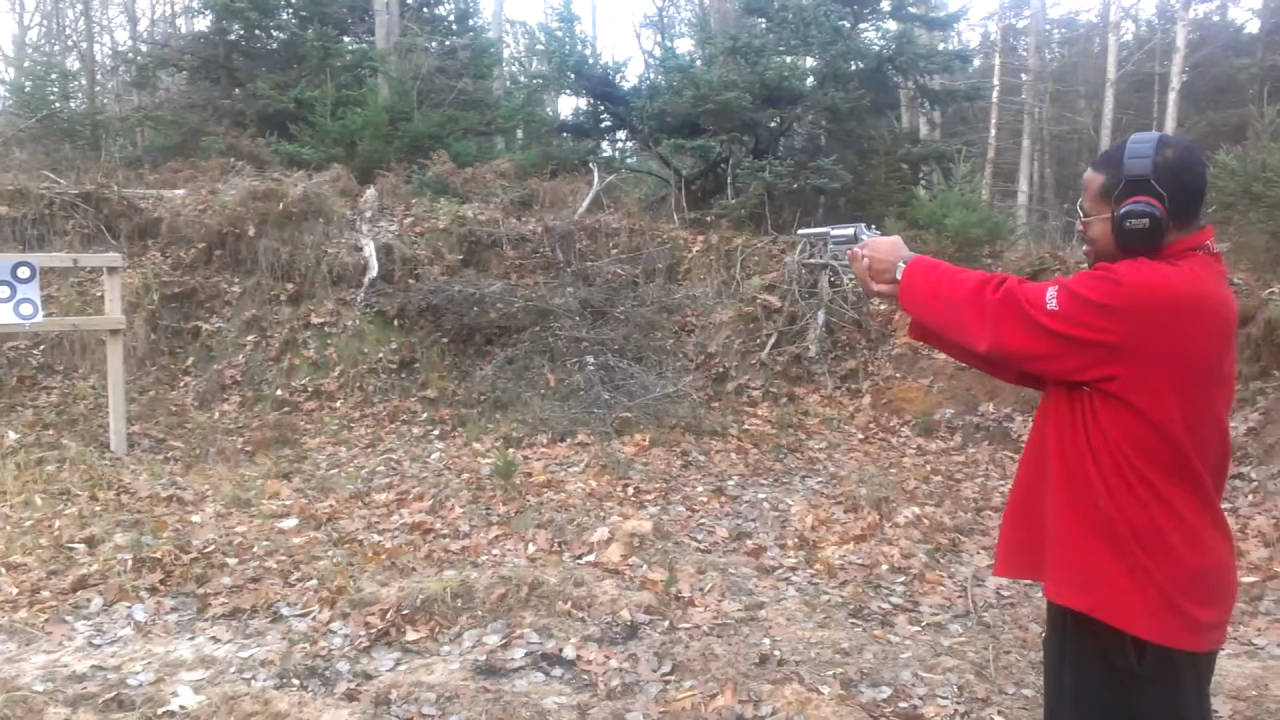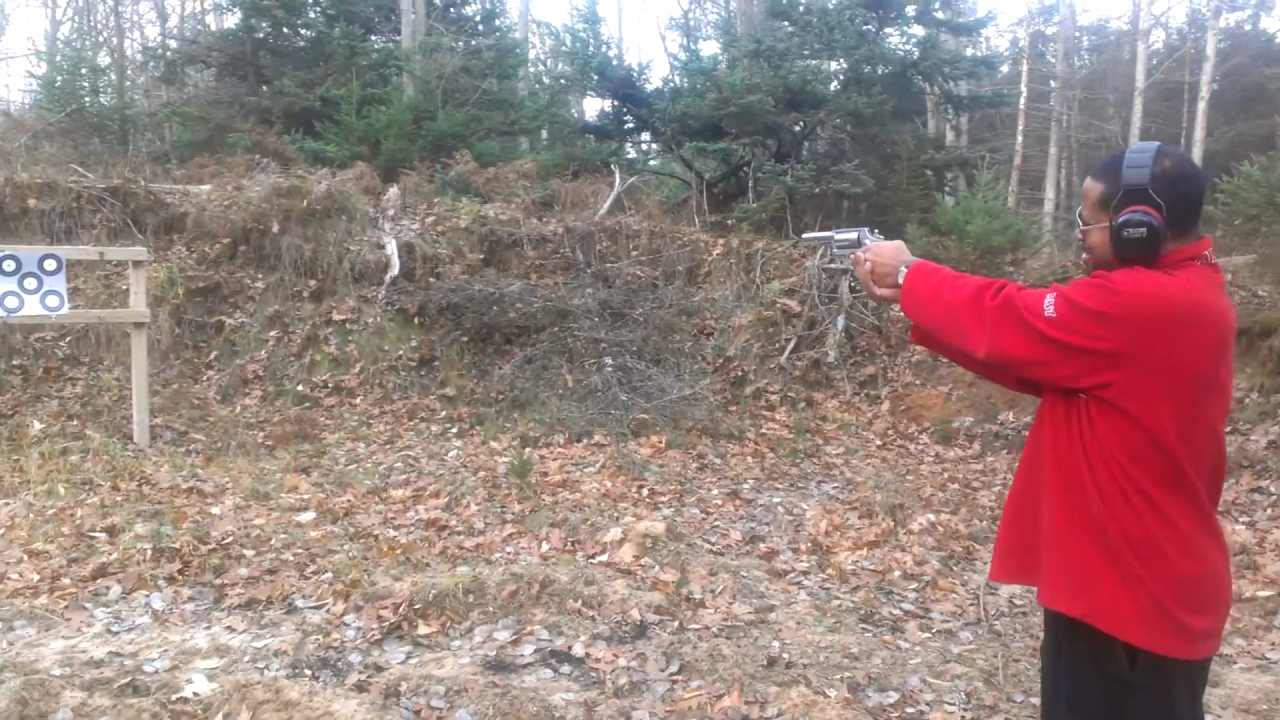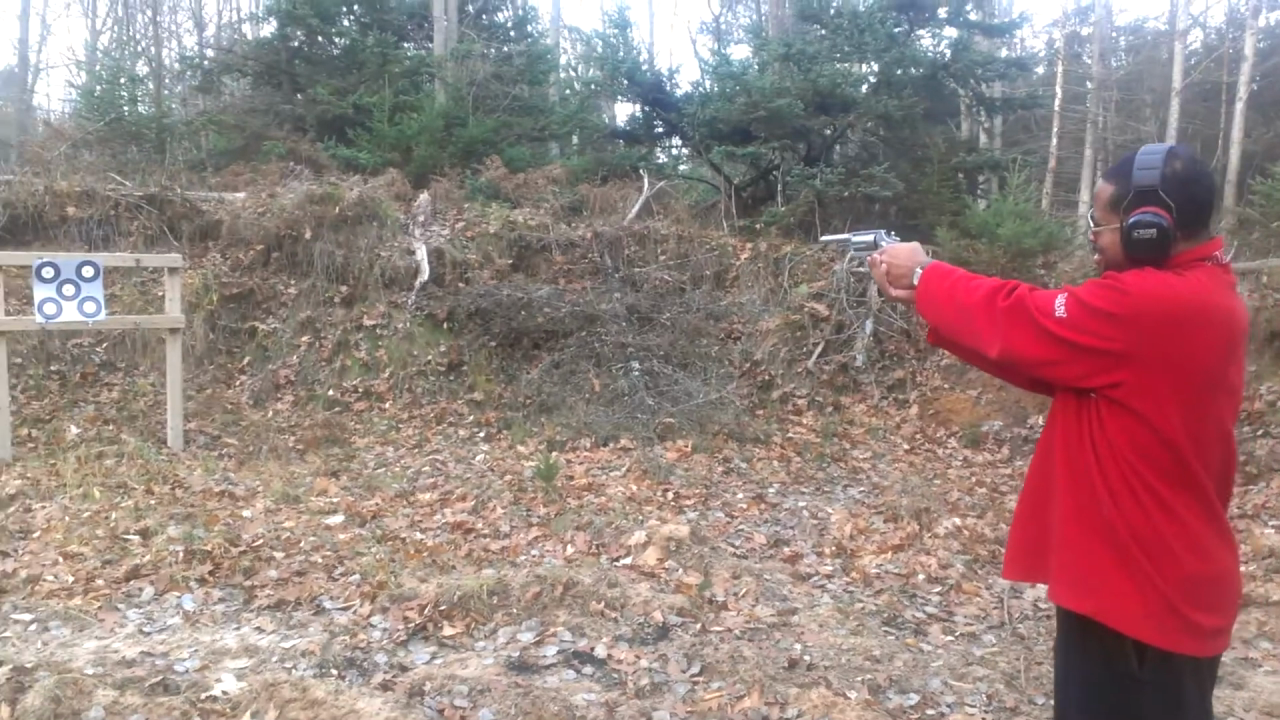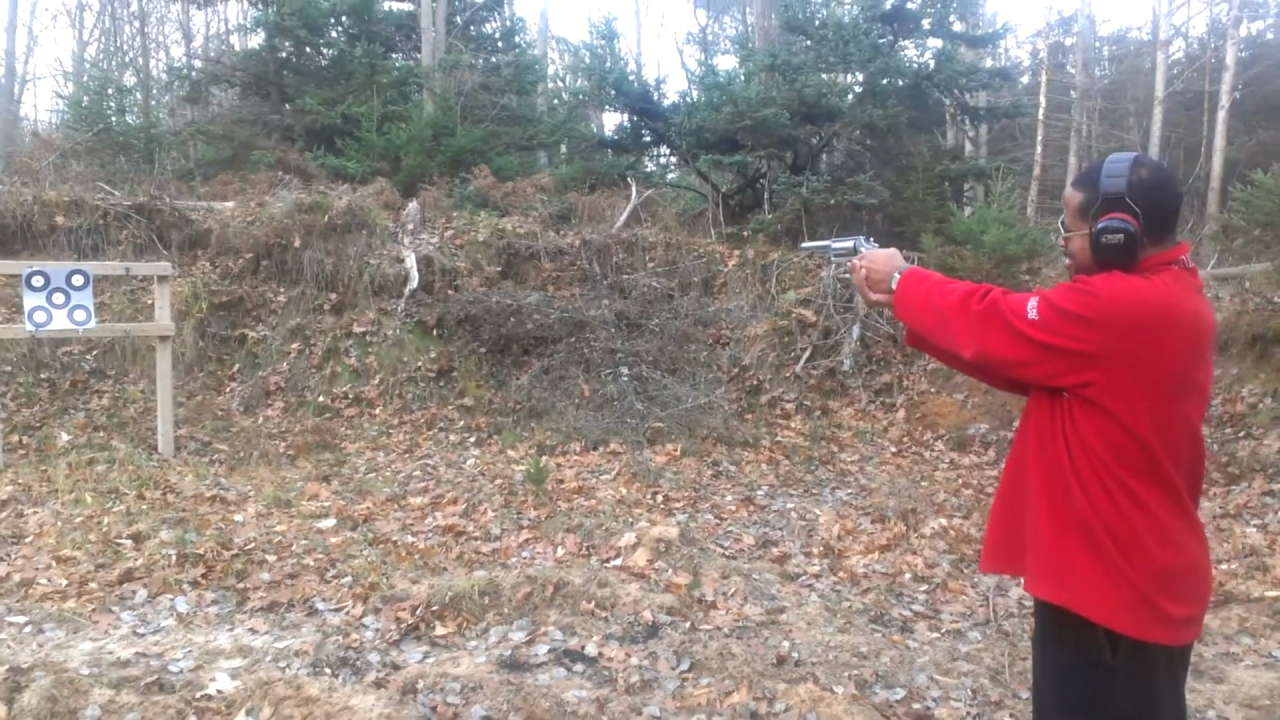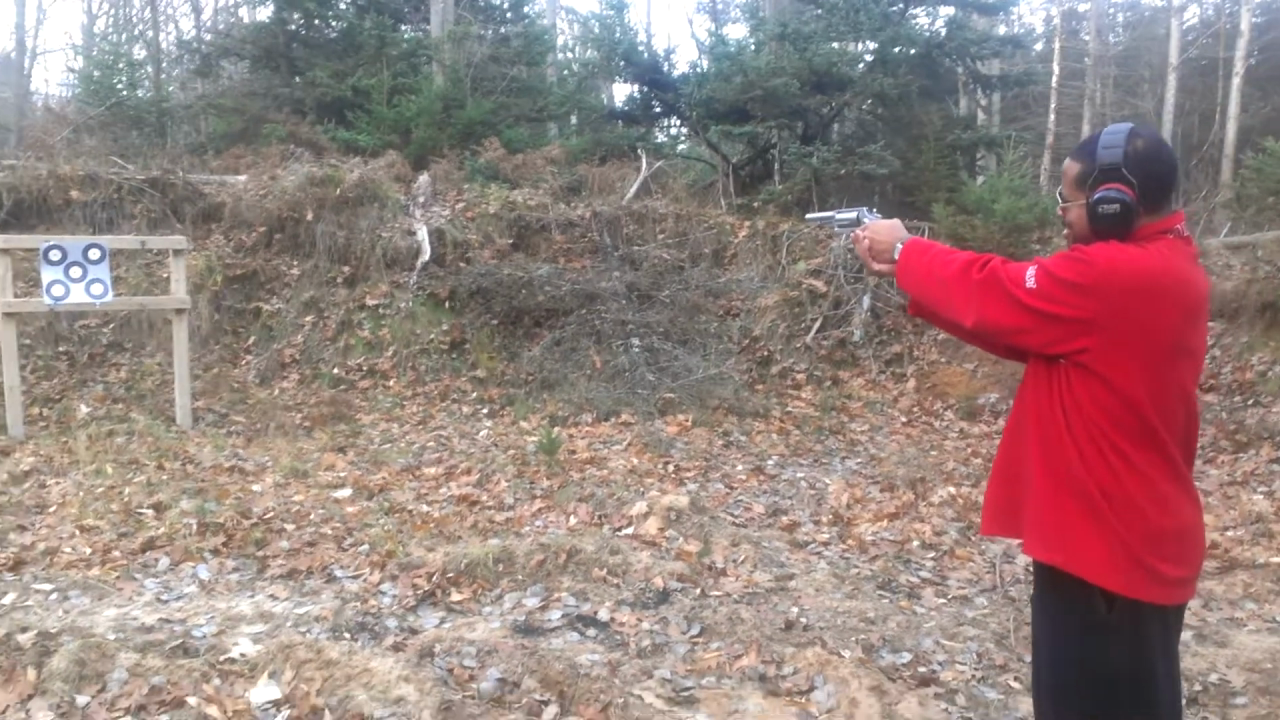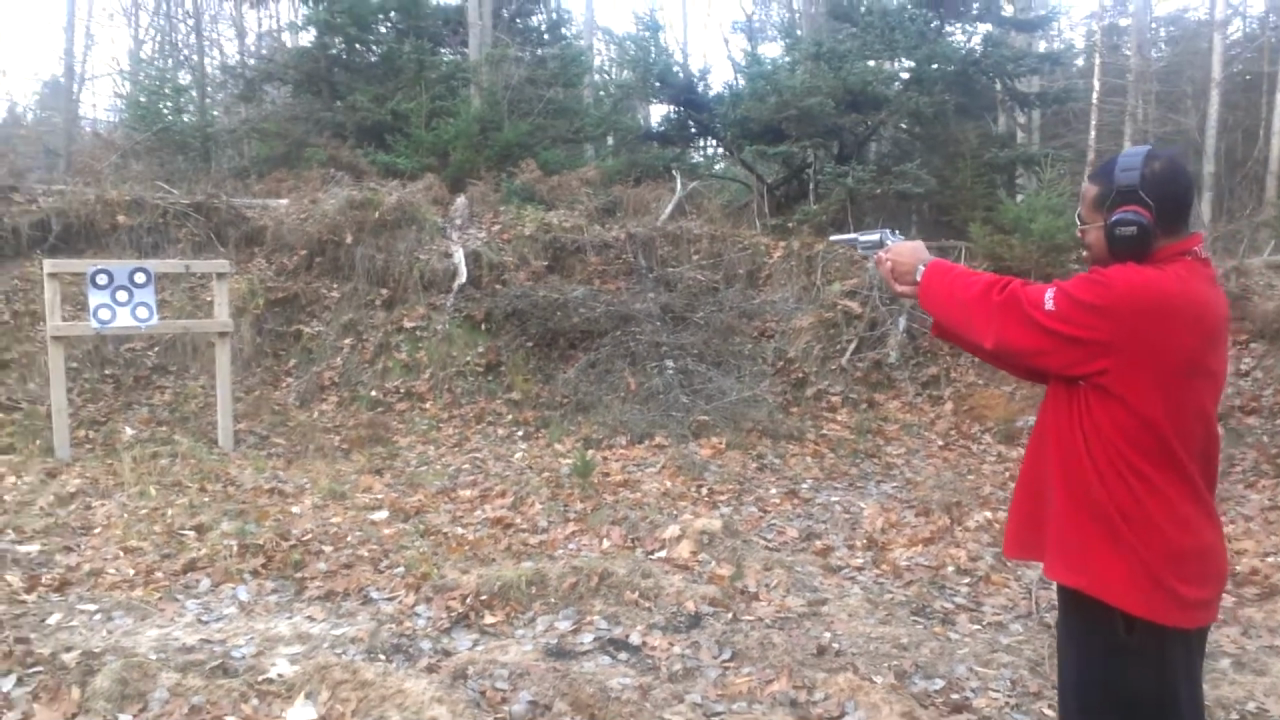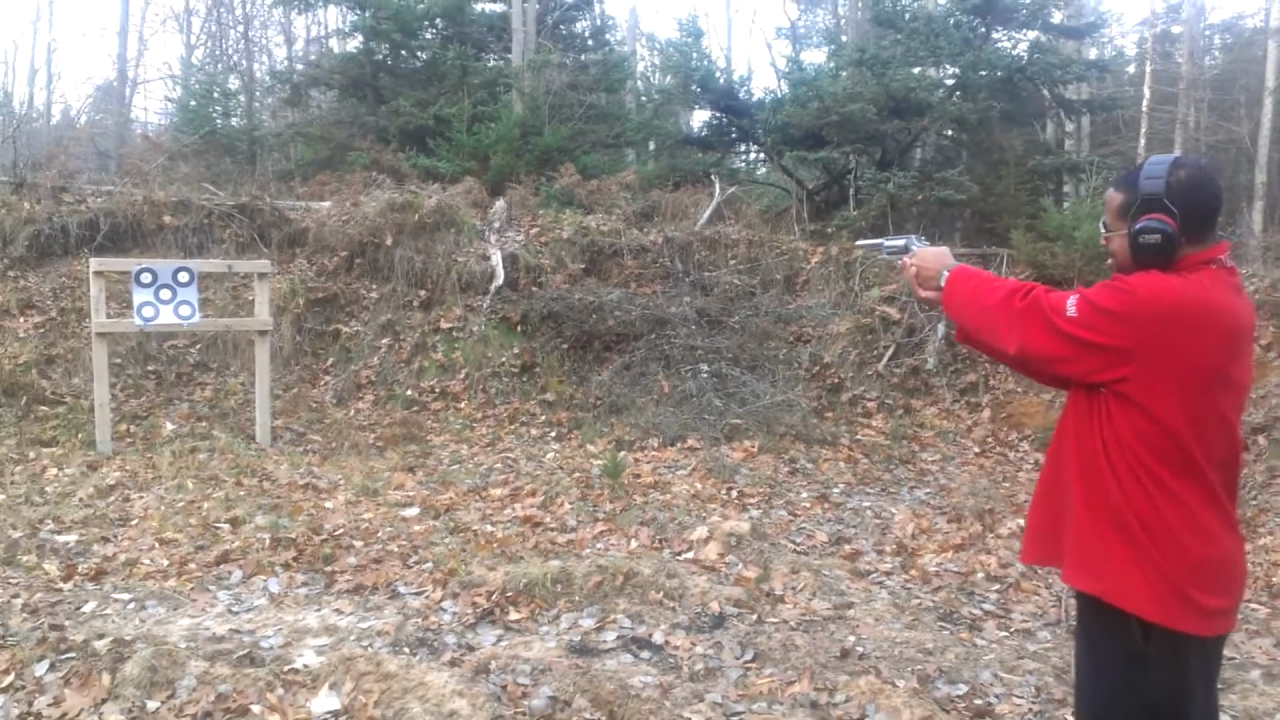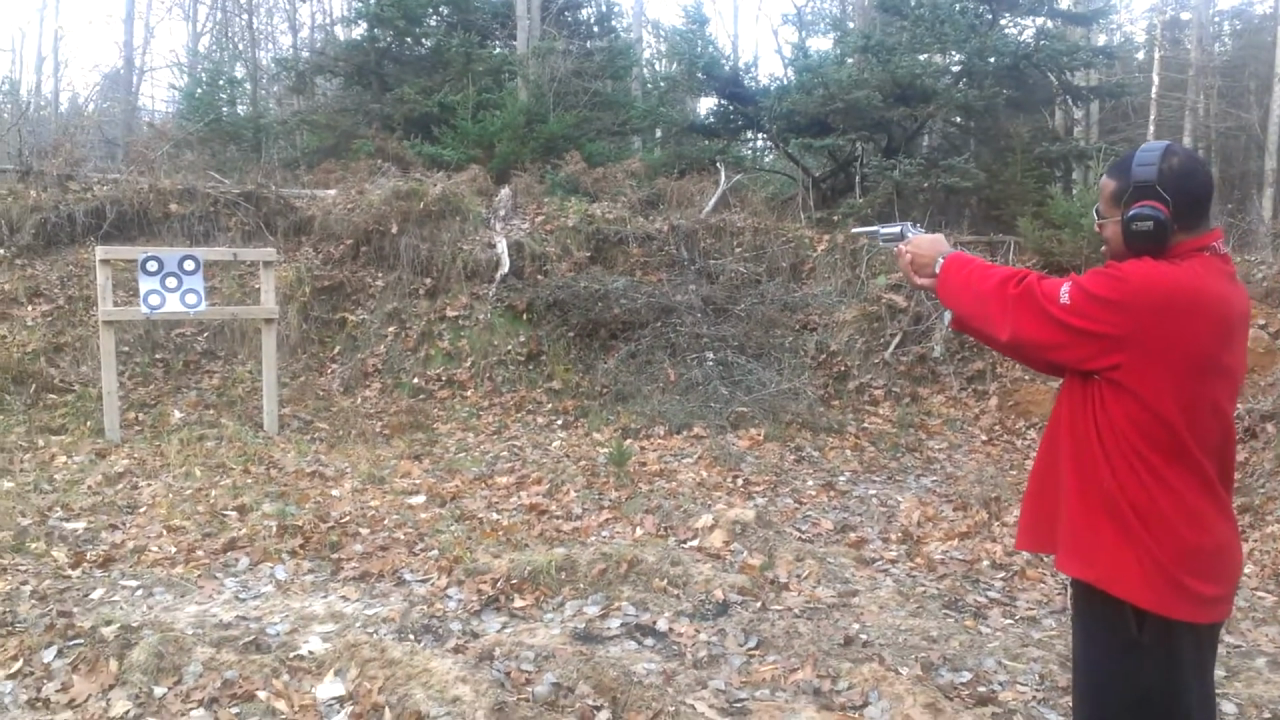
dt=0.3s
person 1, frame 1
left shoulder: (1143, 298)
right shoulder: (1181, 283)
left elbow: (1010, 318)
right elbow: (1035, 341)
left wrist: (906, 270)
right wrist: (910, 291)
left hip: (1141, 590)
right hip: (1142, 576)
person 1, frame 2
left shoulder: (1142, 306)
right shoulder: (1181, 294)
left elbow: (1008, 324)
right elbow: (1034, 348)
left wrist: (907, 275)
right wrist: (915, 294)
left hip: (1134, 596)
right hip: (1144, 583)
person 1, frame 3
left shoulder: (1150, 307)
right shoulder: (1194, 295)
left elbow: (1020, 324)
right elbow: (1049, 347)
left wrist: (922, 276)
right wrist: (927, 296)
left hip: (1146, 594)
right hip: (1159, 582)
person 1, frame 4
left shoulder: (1120, 309)
right shoulder: (1165, 298)
left elbow: (995, 326)
right elbow: (1021, 347)
left wrist: (901, 281)
right wrist: (909, 298)
left hip: (1118, 585)
right hip: (1132, 576)
person 1, frame 5
left shoulder: (1115, 276)
right shoulder: (1163, 265)
left elbow: (994, 293)
right elbow: (1026, 317)
left wrist: (903, 250)
right wrist: (909, 272)
left hip: (1112, 547)
right hip: (1132, 539)
person 1, frame 6
left shoulder: (1132, 299)
right shoulder: (1183, 286)
left elbow: (1015, 316)
right elbow: (1042, 333)
left wrist: (926, 272)
right wrist: (934, 290)
left hip: (1133, 570)
right hip: (1156, 558)
person 1, frame 7
left shoulder: (1155, 307)
right shoulder: (1211, 295)
left elbow: (1038, 322)
right elbow: (1069, 342)
left wrist: (949, 277)
right wrist: (957, 296)
left hip: (1153, 577)
right hip: (1179, 571)
person 1, frame 8
left shoulder: (1148, 292)
right shoulder: (1206, 280)
left elbow: (1030, 309)
right elbow: (1061, 328)
left wrist: (945, 264)
right wrist: (954, 283)
left hip: (1147, 563)
right hip: (1174, 554)
